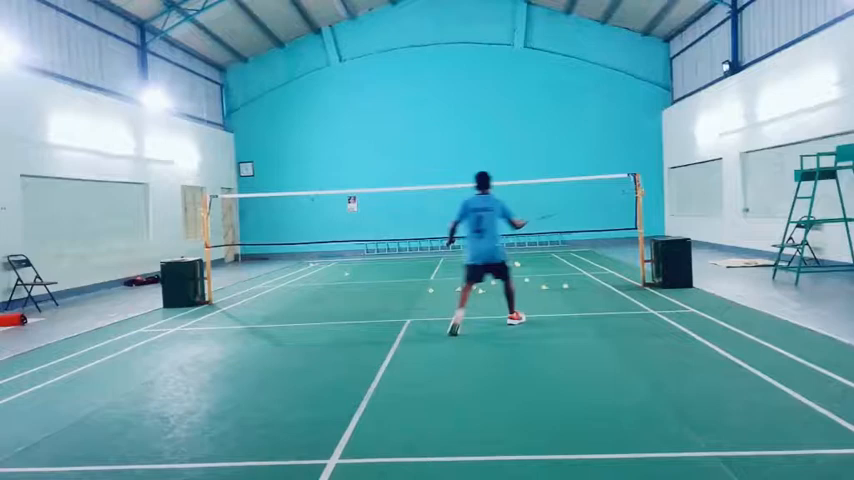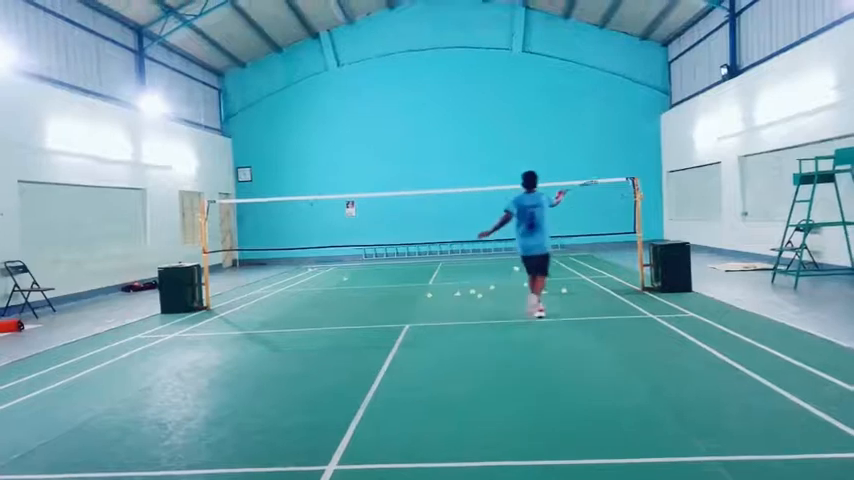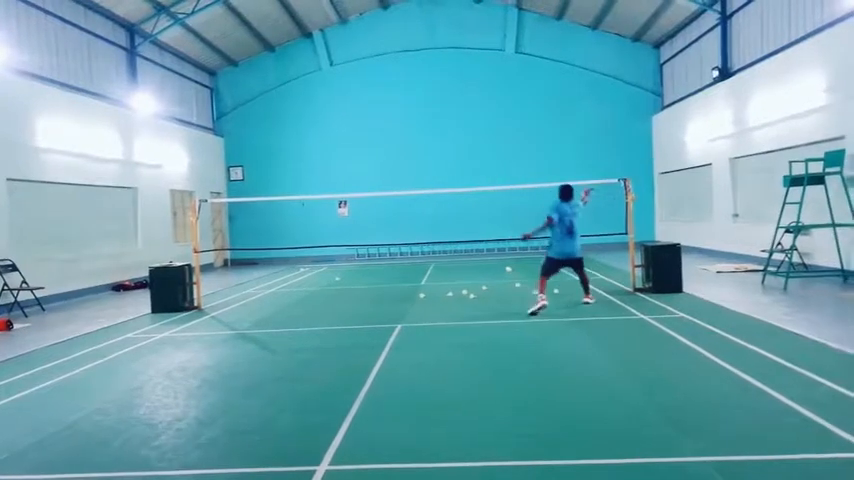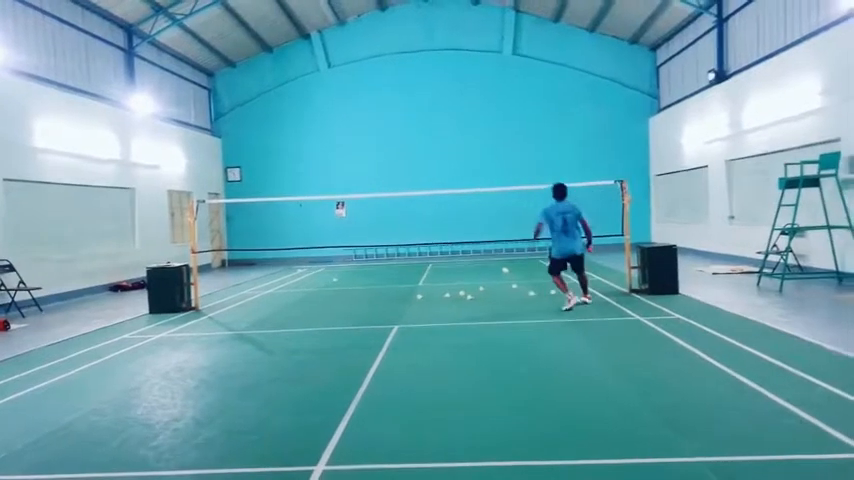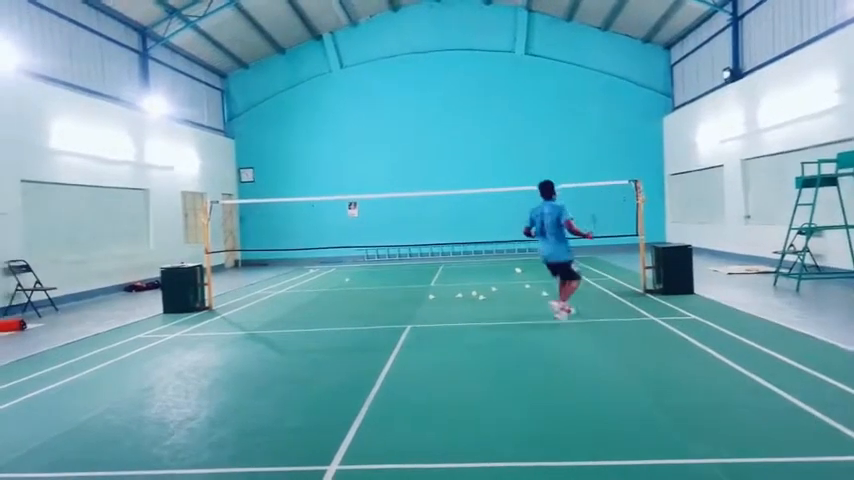
dt=0.4s
person 1, frame 1
left shoulder: (467, 203)
right shoulder: (498, 203)
left elbow: (454, 225)
right elbow: (515, 225)
left wrist: (450, 240)
right wrist: (523, 222)
left hip: (474, 255)
right hip: (494, 253)
left knee: (468, 285)
right knee: (507, 281)
left ankle: (458, 314)
right ankle: (513, 315)
person 1, frame 2
left shoulder: (517, 200)
right shoulder: (543, 198)
left elbow: (507, 217)
right elbow: (554, 203)
left wrist: (490, 231)
right wrist: (560, 197)
left hip: (525, 246)
right hip: (541, 246)
left knee: (532, 276)
right knee: (541, 276)
left ankle: (538, 307)
right ankle: (534, 297)
person 1, frame 3
left shoulder: (556, 207)
right shoulder: (575, 207)
left elbow: (549, 222)
right elbow: (583, 202)
left wrist: (533, 233)
right wrist: (586, 195)
left hip: (557, 252)
right hip: (574, 251)
left knee: (544, 276)
right knee: (581, 271)
left ankle: (541, 298)
right ankle: (587, 296)
person 1, frame 4
left shoulder: (547, 211)
right shoulder: (574, 208)
left elbow: (538, 229)
right elbow: (585, 226)
left wrist: (535, 236)
right wrist: (589, 242)
left hip: (558, 251)
right hip: (576, 248)
left knee: (555, 274)
right knee: (580, 272)
left ankle: (570, 296)
right ankle: (586, 296)
person 1, frame 5
left shoulder: (534, 211)
right shoulder: (559, 208)
left elbow: (526, 232)
right elbow: (571, 228)
right wrist: (586, 234)
left hip: (546, 254)
right hip: (560, 253)
left knee: (564, 278)
right knee: (574, 280)
left ankle: (564, 306)
right ankle: (559, 303)
